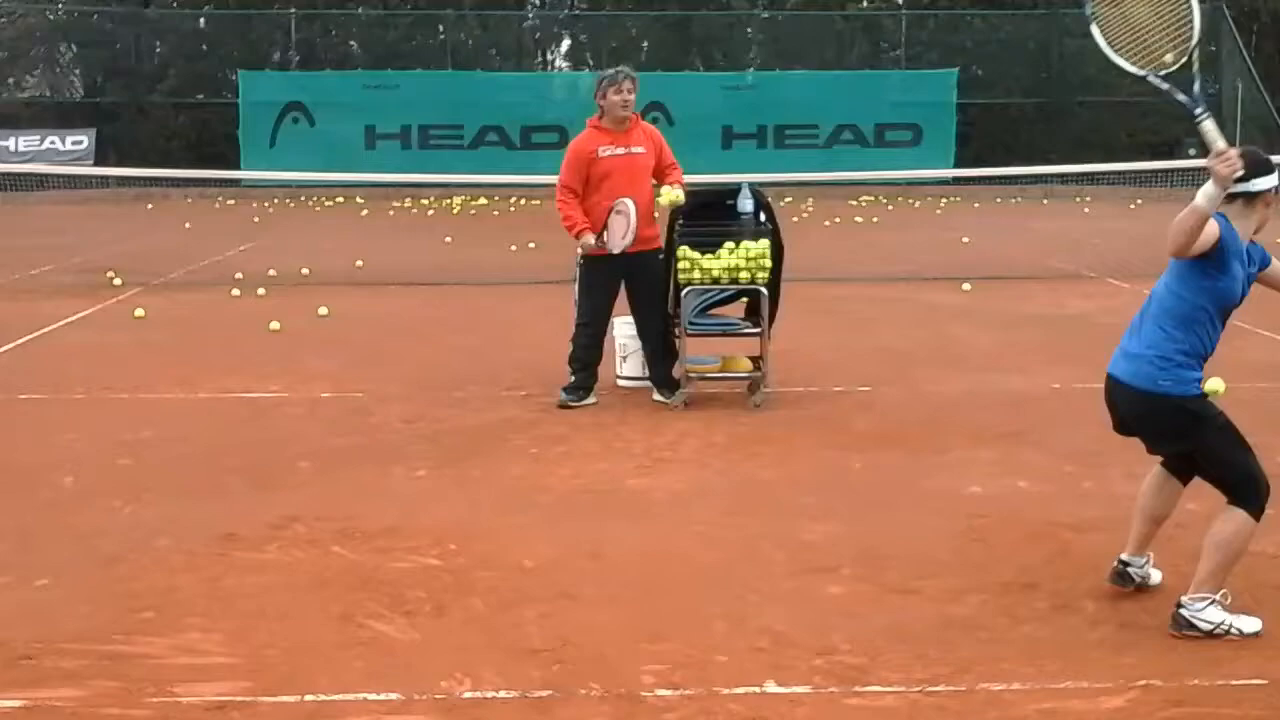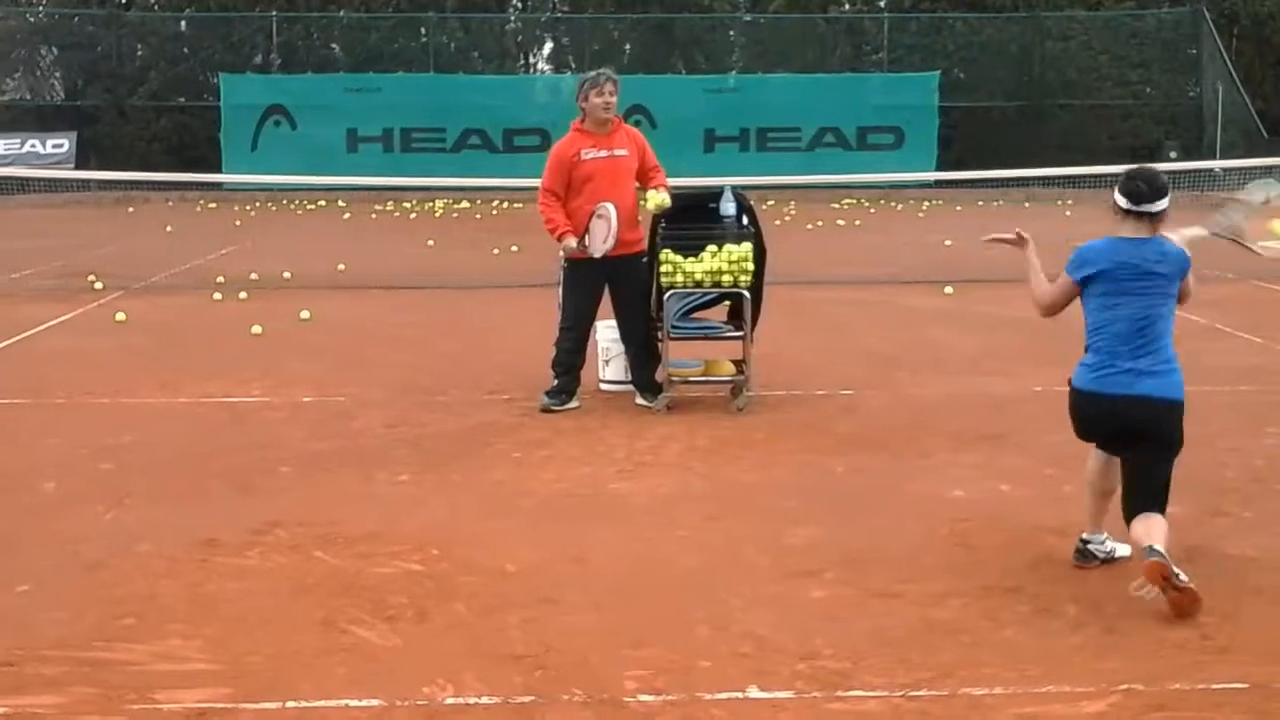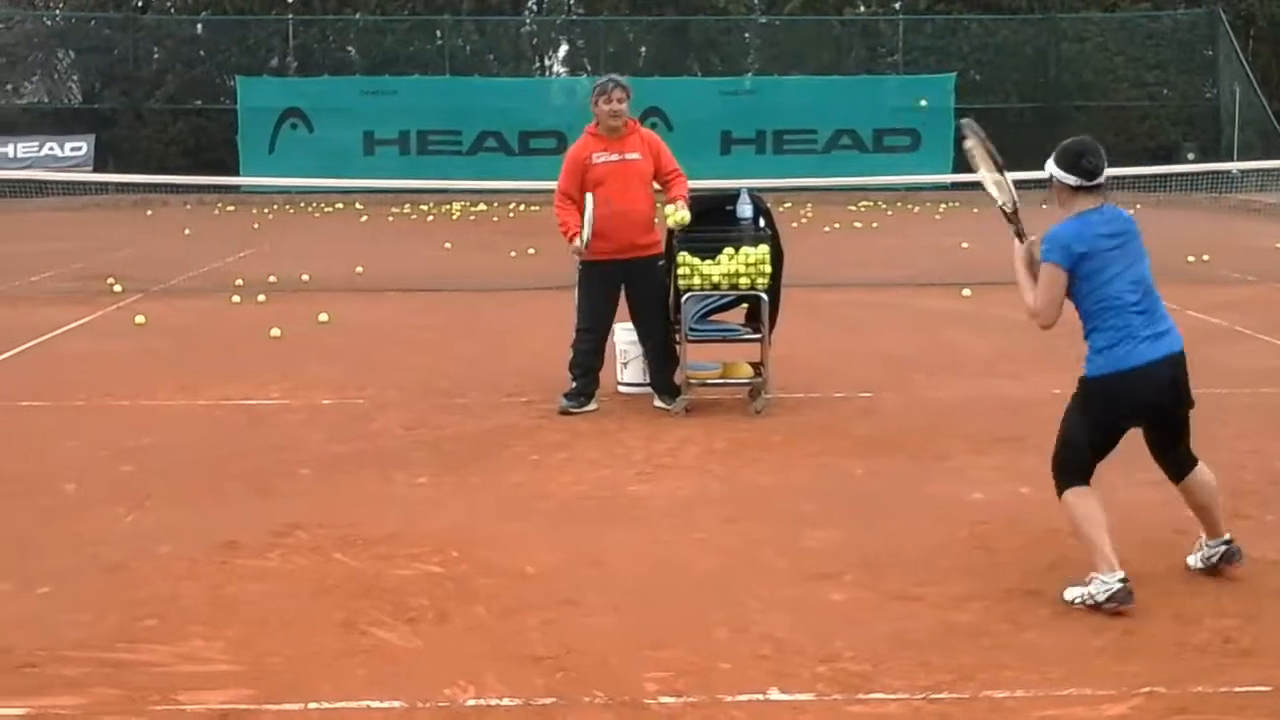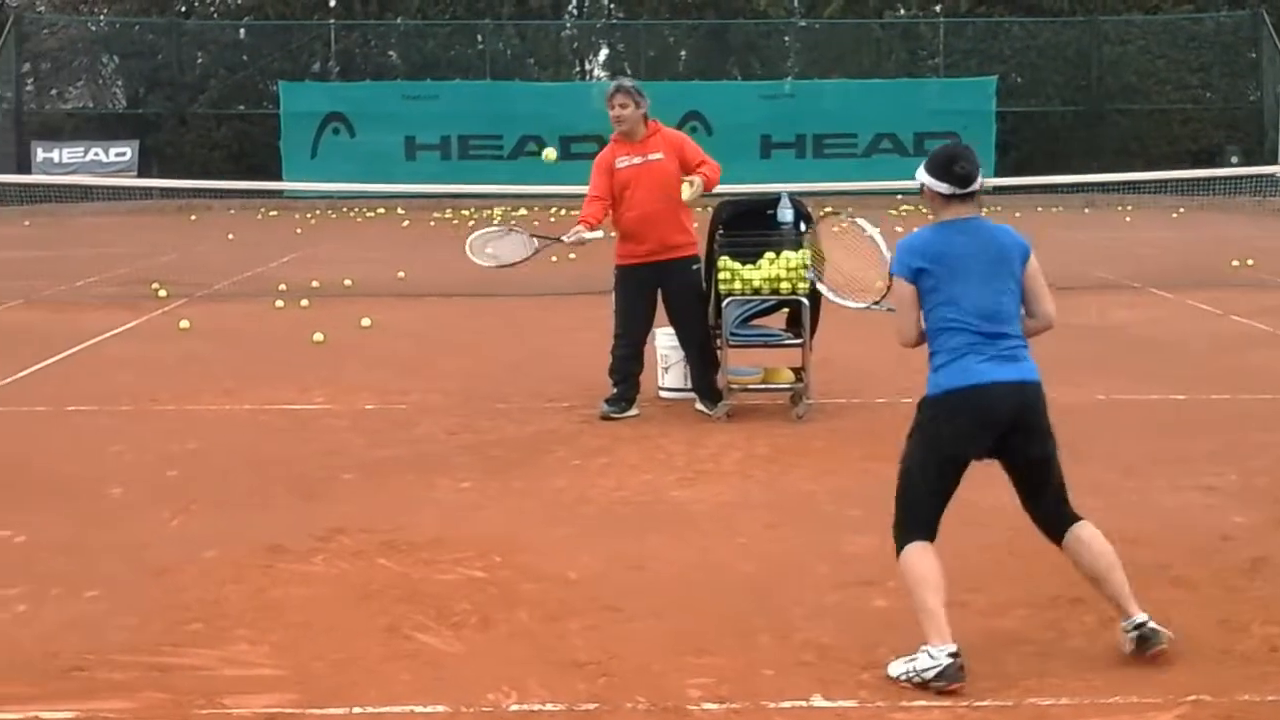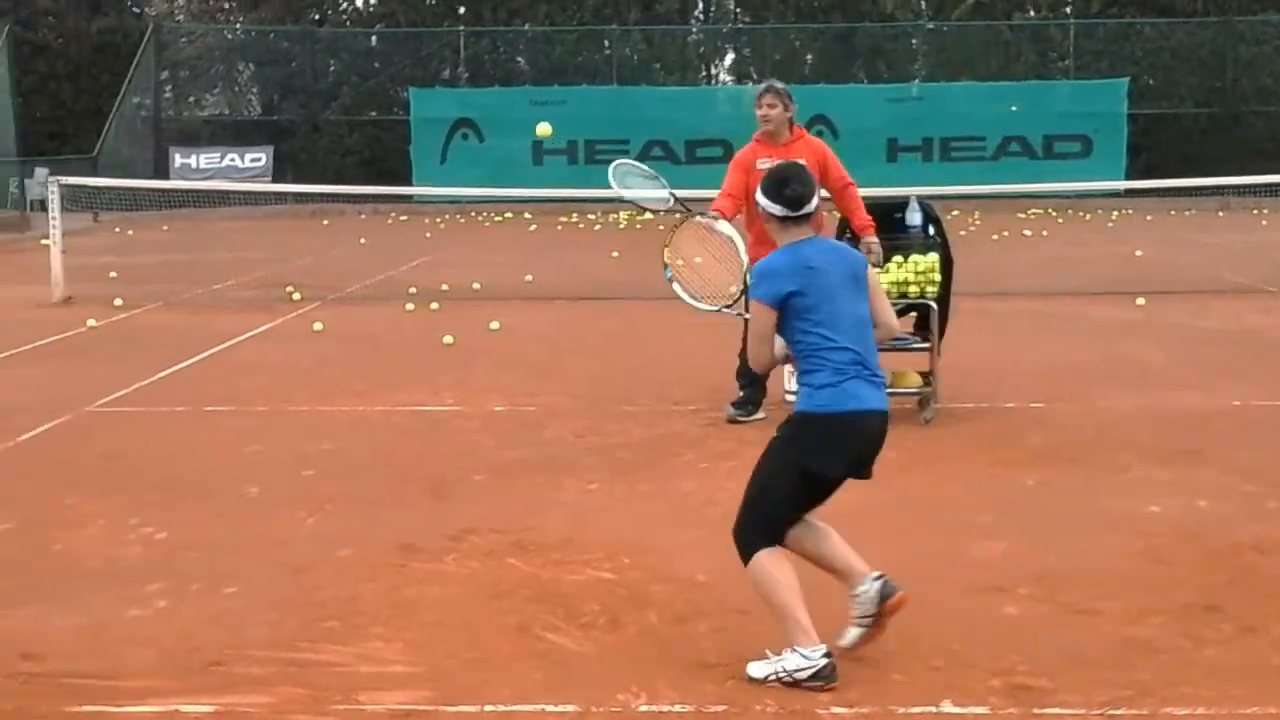
dt=0.5s
person 1, frame 1
right shoulder: (1215, 231)
right elbow: (1181, 243)
right wrist: (1212, 187)
left hip: (1128, 381)
right hip: (1164, 392)
left knee: (1182, 460)
left ankle: (1131, 564)
right ankle: (1198, 607)
person 1, frame 2
left shoulder: (1091, 255)
right shoulder: (1176, 256)
left elbow: (1047, 306)
left wrist: (1029, 250)
left hip: (1095, 395)
right hip: (1161, 402)
left knee: (1109, 440)
right knee: (1148, 508)
left ankle: (1093, 542)
right ankle: (1156, 553)
person 1, frame 3
left shoulder: (1059, 239)
right shoulder: (1124, 221)
left elbow: (1044, 317)
left wrist: (1021, 266)
right wrist: (1040, 265)
left hip: (1115, 374)
right hip: (1168, 360)
left knee: (1070, 472)
right knee: (1177, 457)
left ankle: (1109, 579)
right ankle: (1221, 543)
person 1, frame 4
left shoulder: (912, 248)
right shoulder: (1013, 241)
left elbow: (907, 335)
right elbow: (1044, 318)
left hip: (954, 401)
right hip: (1019, 392)
left knee: (913, 530)
right knee: (1058, 519)
left ankle: (940, 653)
right ankle: (1139, 622)
person 1, frame 5
left shoulder: (772, 270)
right shoulder: (850, 258)
left elbow: (760, 361)
right elbow: (888, 327)
left hip: (827, 418)
right hip: (871, 415)
left knee: (753, 533)
right knee: (780, 514)
left ankle: (807, 654)
right ankle: (869, 585)
person 2, frame 1
left shoulder: (650, 135)
right shoulder: (583, 143)
left elbow: (670, 170)
right elbow: (567, 194)
left wrist: (674, 187)
right wrist: (582, 231)
left hip: (646, 247)
right hip: (600, 250)
left knee: (655, 320)
right knee: (591, 322)
left ankle: (664, 383)
right ankle: (581, 385)
person 2, frame 2
left shoulder: (633, 138)
right shoulder: (566, 147)
left elbow: (652, 172)
right elbow: (549, 197)
left wrist: (659, 190)
right wrist: (564, 234)
left hip: (630, 251)
right hip: (583, 254)
left knee: (639, 324)
right knee: (574, 325)
left ankle: (647, 387)
right ankle: (564, 390)
person 2, frame 3
left shoulder: (649, 141)
right shoulder: (580, 150)
left elbow: (675, 176)
right elbow: (567, 198)
left wrist: (679, 199)
right wrist: (575, 233)
left hip: (646, 253)
right hip: (597, 256)
left knee: (656, 326)
right knee: (591, 328)
left ankle: (665, 390)
right ankle: (582, 391)
person 2, frame 4
left shoulder: (673, 140)
right shoulder: (607, 157)
left elbow: (710, 168)
right elbow: (598, 199)
left wrist: (700, 180)
right wrist: (585, 224)
left hip: (680, 254)
right hip: (632, 259)
left knee: (695, 329)
right knee: (628, 334)
left ankle: (708, 394)
right ankle: (623, 397)
person 2, frame 5
left shoulder: (815, 149)
right shoulder: (746, 156)
left elbow: (844, 189)
right elbow: (730, 199)
left wrist: (865, 229)
right wrist: (719, 216)
right hip: (765, 262)
right ankle: (750, 399)
